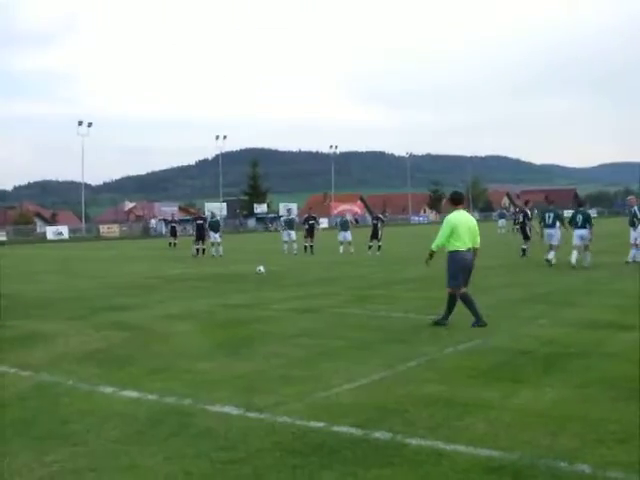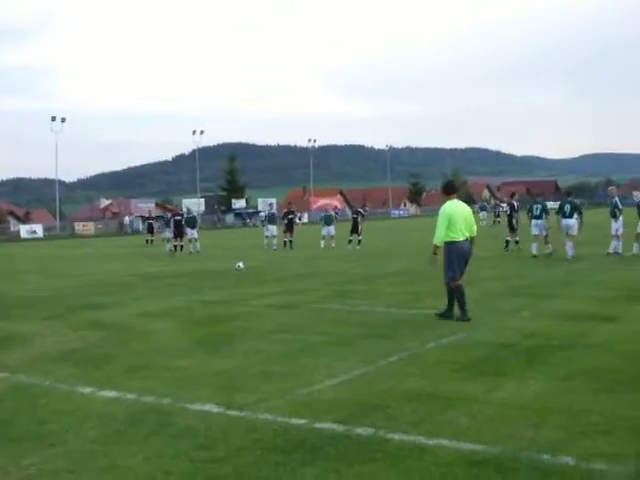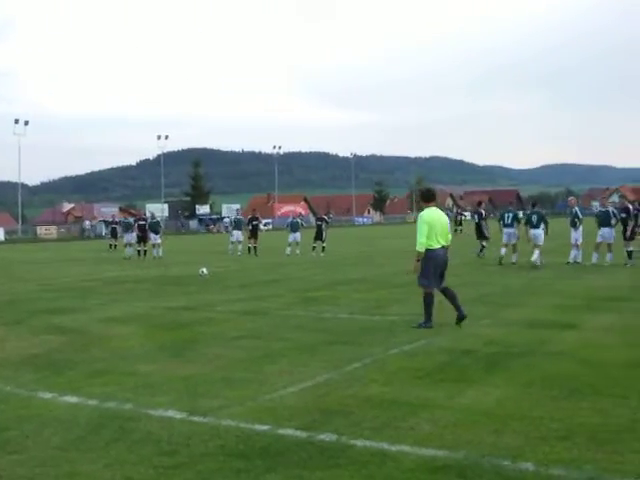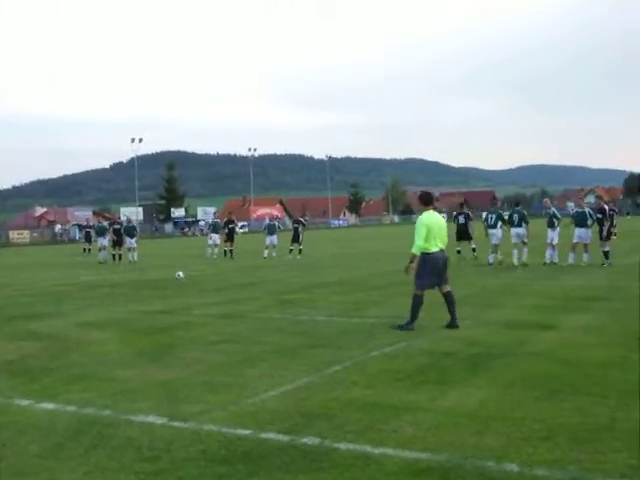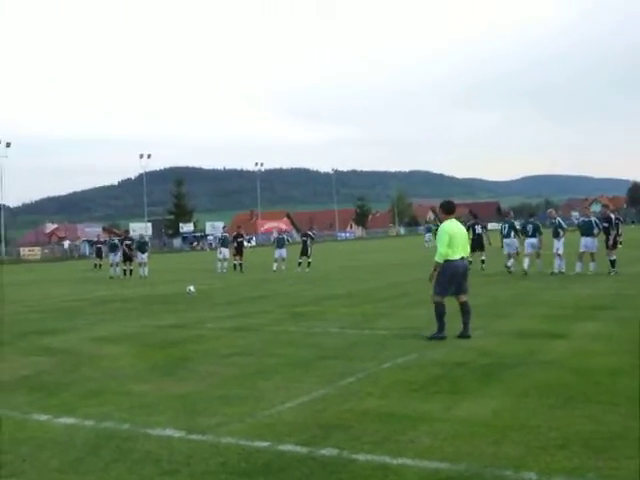
dt=0.3s
person 1, frame 1
left shoulder: (450, 219)
right shoulder: (471, 218)
left elbow: (440, 241)
right elbow: (476, 241)
left wrist: (430, 255)
right wrist: (473, 258)
left hip: (456, 256)
right hip: (468, 255)
left knee: (459, 290)
right knee: (453, 288)
left ankle: (479, 318)
right ankle: (445, 318)
person 1, frame 2
left shoulder: (445, 209)
right shoulder: (466, 207)
left elbow: (440, 234)
right elbow: (473, 230)
left wrist: (434, 252)
right wrist: (470, 246)
left hip: (453, 246)
right hip: (465, 245)
left knee: (454, 281)
right knee: (452, 279)
left ankle: (464, 313)
right ankle: (449, 311)
person 1, frame 3
left shoulder: (423, 216)
right shoulder: (443, 215)
left elbow: (421, 241)
right elbow: (448, 238)
left wrist: (417, 260)
left hip: (430, 253)
right hip: (442, 252)
left knee: (427, 288)
right knee: (441, 284)
left ankle: (428, 321)
right ankle: (460, 311)
person 1, frame 4
left shoulder: (423, 219)
right shoulder: (441, 218)
left elbow: (418, 243)
left wrist: (411, 262)
left hip: (429, 257)
right hip: (441, 255)
left knee: (419, 290)
right knee: (444, 287)
left ankle: (410, 323)
right ankle: (453, 320)
person 1, frame 5
left shoulder: (444, 227)
right shoulder: (461, 227)
left elbow: (441, 252)
right elbow: (467, 250)
left wrist: (434, 270)
left hip: (449, 265)
right hip: (462, 264)
left knee: (437, 297)
right knee: (462, 297)
left ankle: (441, 331)
right ankle: (466, 330)
